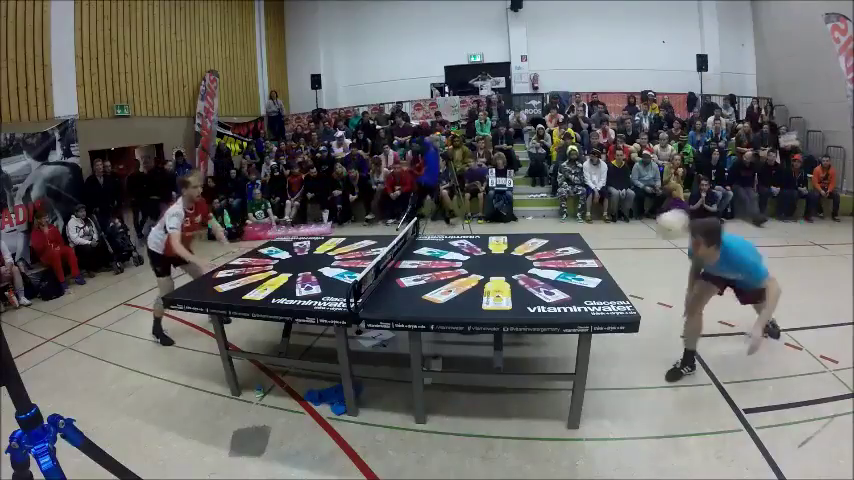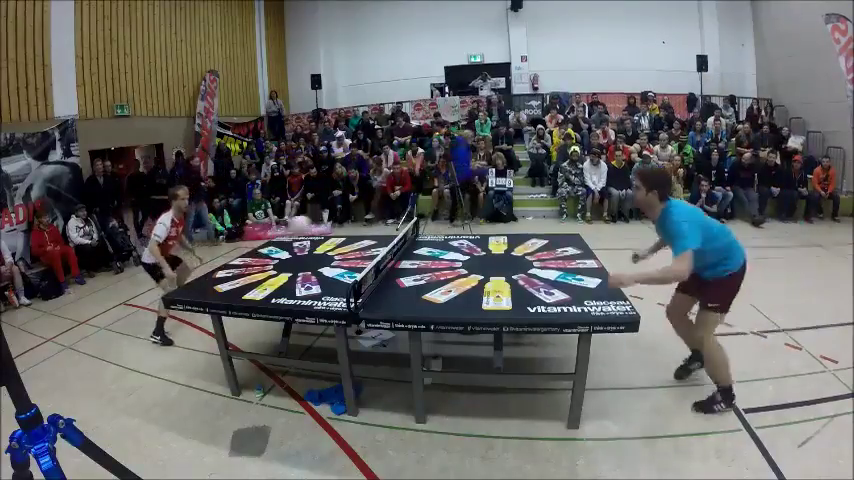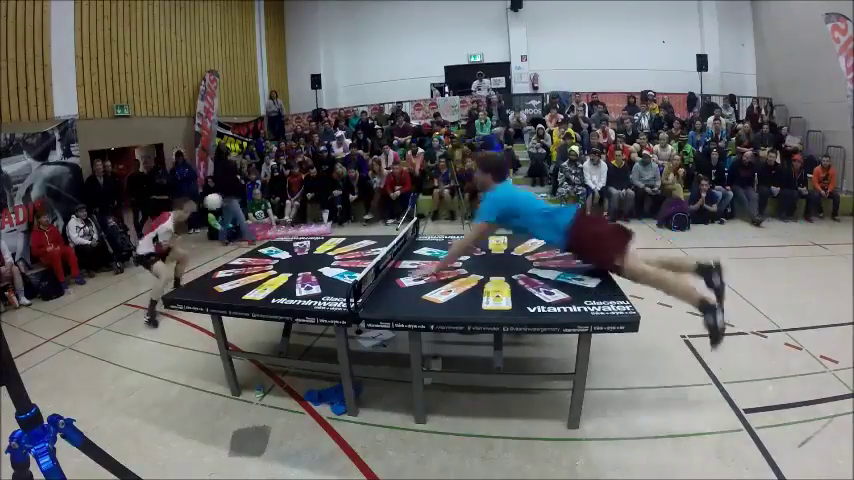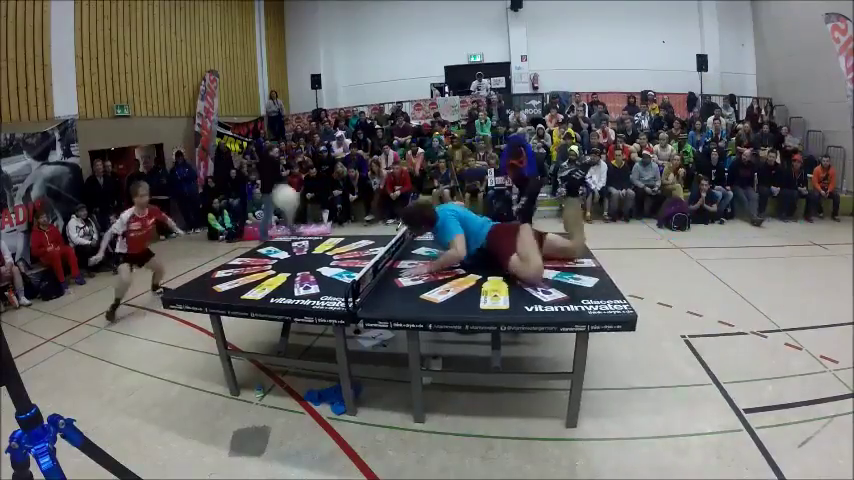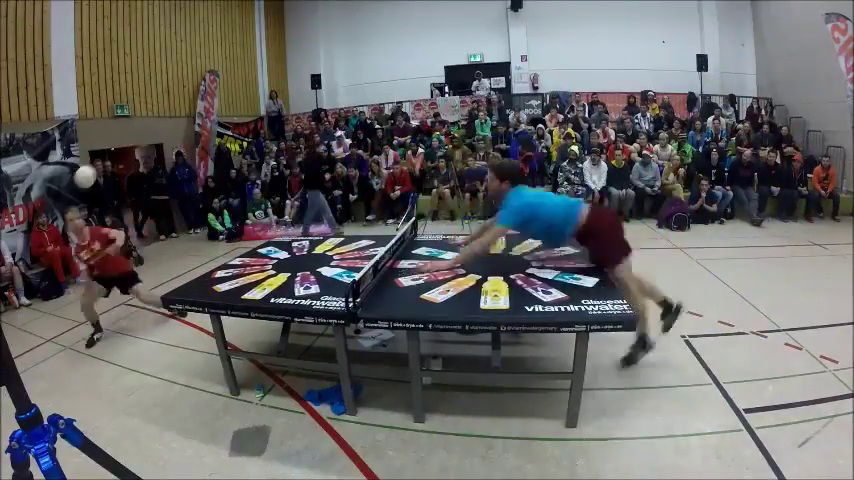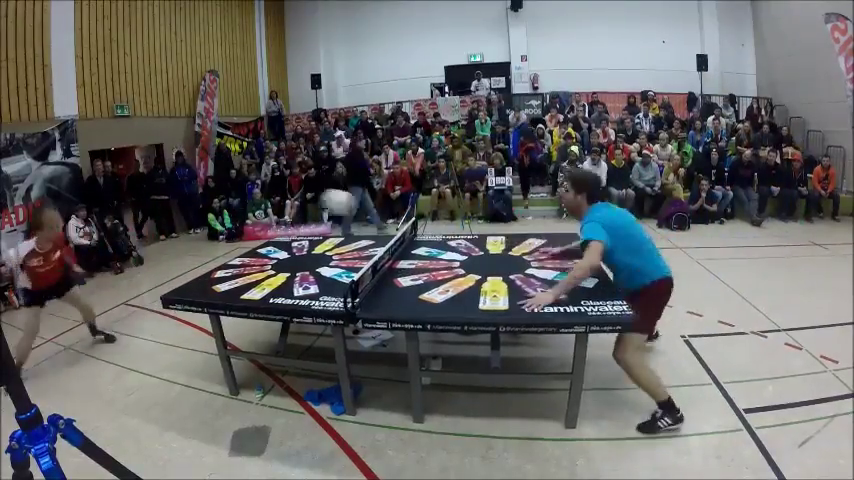
dt=0.5s
person 1, frame 1
left shoulder: (738, 255)
right shoulder: (698, 251)
left elbow: (774, 288)
left wrist: (758, 326)
right wrist: (689, 290)
left hip: (750, 275)
right hip: (718, 271)
left knee: (761, 309)
right knee: (693, 305)
left ankle: (767, 323)
right ankle: (688, 359)
person 1, frame 2
left shoulder: (678, 220)
right shoulder: (661, 211)
left elbow: (681, 271)
left wrist: (633, 278)
right wrist: (649, 251)
left hip: (725, 268)
right hip: (702, 263)
left knee: (701, 333)
right knee: (674, 313)
left ankle: (725, 393)
right ankle: (697, 355)
person 1, frame 3
left shoulder: (495, 197)
right shoulder: (506, 191)
left elbow: (470, 239)
left wrist: (440, 265)
left hip: (577, 231)
right hip: (580, 222)
left knee: (639, 270)
right knee: (639, 266)
left ankle: (706, 306)
right ankle: (705, 270)
person 1, frame 4
left shoulder: (446, 220)
right shoulder: (441, 211)
left elbow: (459, 253)
left wrist: (429, 267)
left knee: (533, 273)
right knee: (576, 246)
right ankle: (572, 189)
person 1, frame 5
left shoulder: (514, 202)
right shoulder: (512, 197)
left elbow: (488, 241)
right elbow: (490, 225)
left wrist: (450, 263)
right wrist: (462, 244)
left hip: (598, 224)
right hip: (591, 221)
left knee: (622, 279)
right knee: (623, 278)
left ankle: (642, 339)
right ankle: (667, 305)
person 1, frame 6
left shoulder: (594, 221)
right shoulder: (602, 211)
left elbow: (591, 262)
left wrist: (552, 294)
right wrist: (566, 249)
left hip: (652, 285)
right hip: (641, 279)
left knee: (624, 352)
left ankle: (669, 411)
right ankle: (647, 331)
person 2, frame 1
left shoulder: (200, 204)
right shoulder: (175, 212)
left elbow: (214, 226)
right elbow: (175, 244)
left wrist: (228, 245)
right wrist: (199, 261)
left hip: (181, 246)
right hip: (158, 249)
left knee: (202, 277)
right knee: (167, 291)
right ankle: (156, 328)
person 2, frame 2
left shoulder: (180, 217)
right shoulder: (165, 221)
left elbow: (180, 238)
right elbow: (152, 247)
left wrist: (193, 252)
right wrist: (166, 268)
left hip: (165, 255)
right hip: (152, 261)
left knee: (186, 269)
right knee: (171, 290)
right ankle: (158, 332)
person 2, frame 3
left shoulder: (170, 215)
right shoulder: (167, 226)
right elbow: (165, 246)
right wrist: (175, 242)
left hip: (156, 248)
right hip: (145, 253)
left knee: (183, 256)
right knee: (165, 275)
left ankle: (177, 284)
right ankle: (150, 313)
person 2, frame 4
left shoulder: (152, 210)
right shoulder: (126, 217)
left elbow: (167, 220)
right elbow: (109, 233)
left wrist: (177, 230)
right wrist: (101, 252)
left hip: (142, 250)
right hip: (125, 252)
left knee: (160, 269)
right knee: (125, 280)
left ankle: (155, 287)
right ankle: (114, 306)
person 2, frame 5
left shoulder: (97, 232)
right shoulder: (78, 249)
left elbow: (120, 234)
right elbow: (87, 269)
left wrist: (118, 244)
right wrist: (88, 279)
left hip: (123, 272)
right hip: (102, 276)
left knee: (146, 298)
right knee: (85, 302)
right ankle: (97, 330)
person 2, frame 6
left shoulder: (58, 237)
right shoulder: (22, 251)
left wrist: (73, 266)
left hip: (58, 279)
right hip: (33, 289)
left knee: (86, 307)
right knee: (30, 332)
left ankle: (94, 331)
right ankle: (16, 369)
